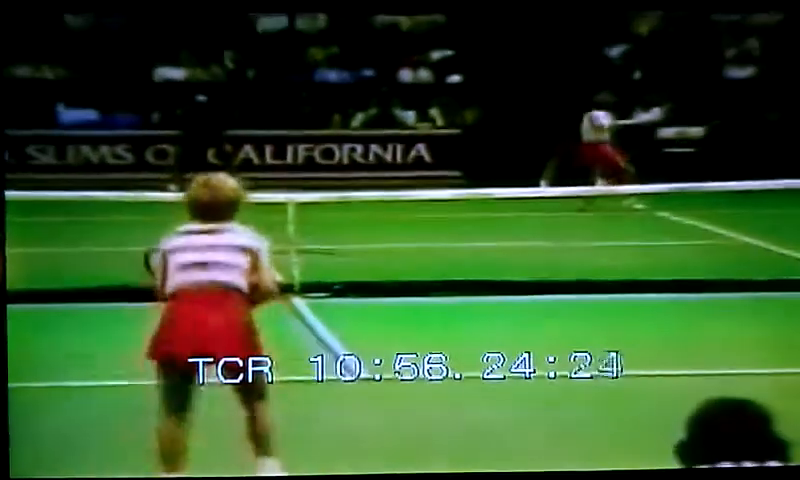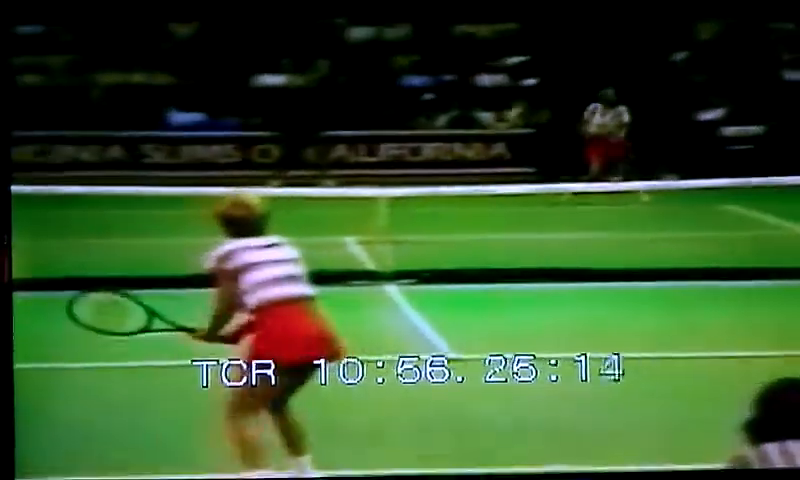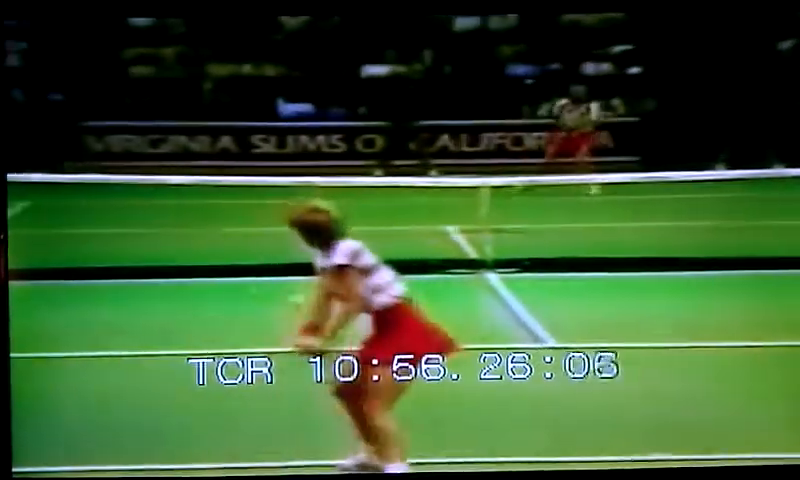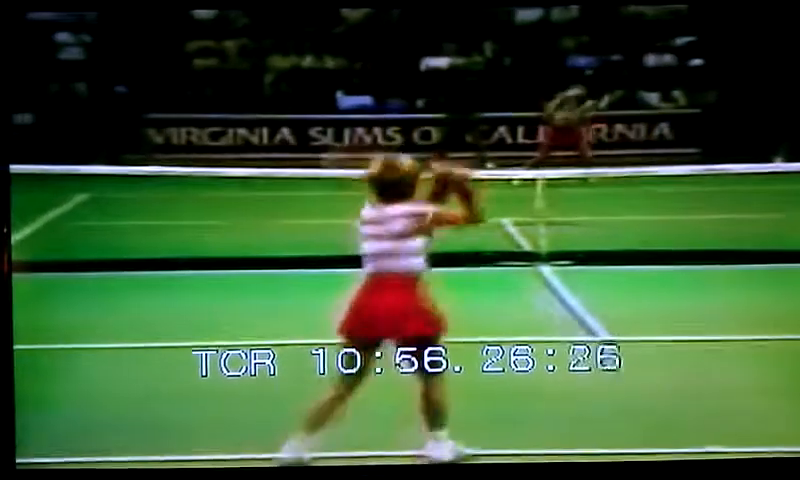
dt=0.7s
person 1, frame 1
left shoulder: (172, 239)
right shoulder: (248, 237)
left elbow: (163, 290)
right elbow: (269, 288)
left hip: (179, 324)
right hip: (232, 323)
left knee: (174, 413)
right knee: (256, 401)
right ankle: (268, 469)
person 1, frame 2
left shoulder: (226, 253)
right shoulder: (286, 247)
left elbow: (226, 306)
left wrist: (209, 333)
right wrist: (239, 332)
left hip: (281, 335)
right hip: (315, 330)
left knee: (239, 414)
right knee: (275, 402)
right ankle: (303, 470)
person 1, frame 3
left shoulder: (344, 253)
right shoulder: (328, 256)
left elbow: (356, 301)
right elbow: (324, 300)
left wrist: (325, 337)
right wrist: (309, 333)
left hip: (403, 331)
right hip: (390, 331)
left knee: (376, 407)
right knee: (346, 389)
right ankle: (375, 453)
person 1, frame 4
left shoulder: (369, 212)
right shoulder: (416, 214)
right elbow: (473, 217)
left wrist: (442, 183)
left hip: (370, 302)
right hip: (409, 303)
left knee: (345, 385)
right knee: (432, 376)
left ankle: (297, 447)
right ankle: (439, 442)
